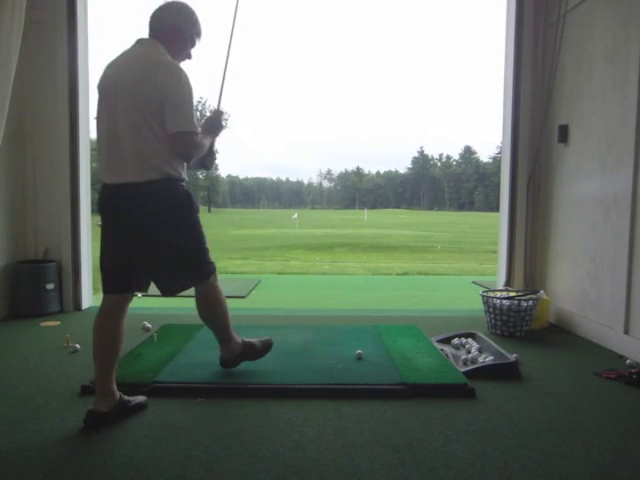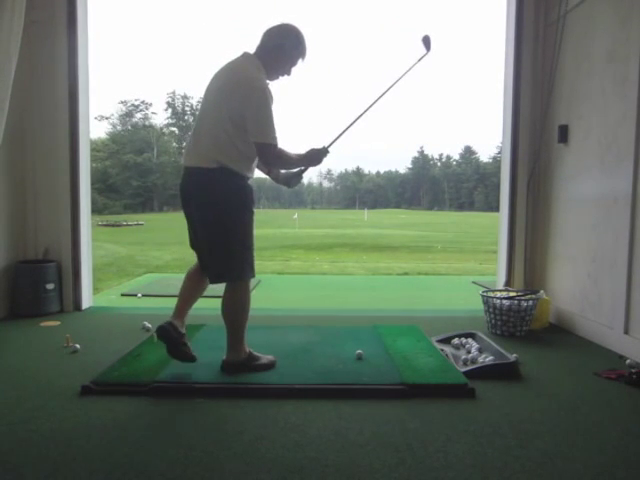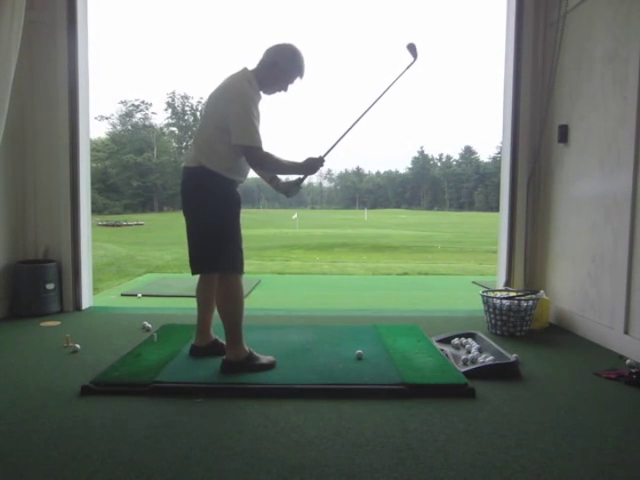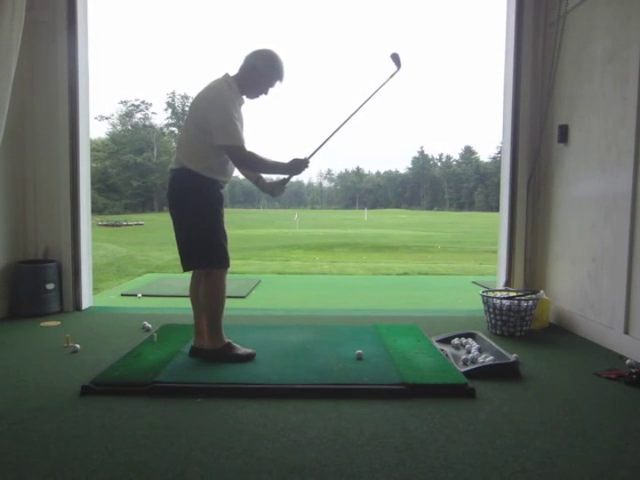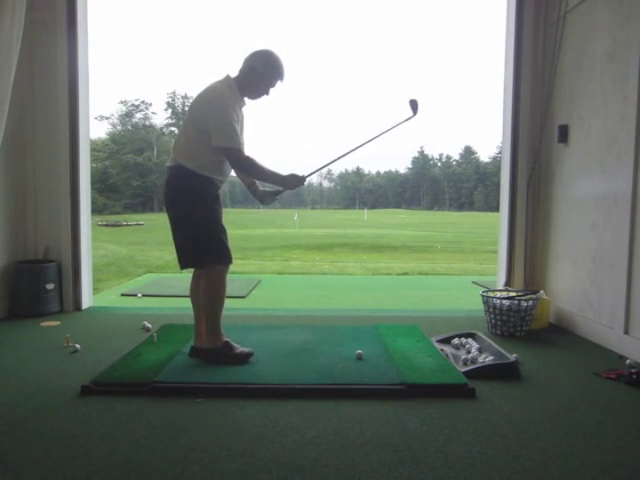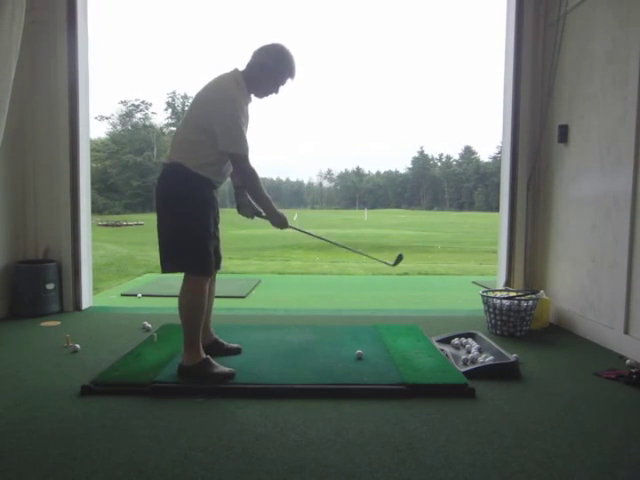
dt=0.7s
person 1, frame 1
left shoulder: (112, 69)
right shoulder: (170, 73)
right elbow: (185, 148)
left wrist: (196, 142)
right wrist: (209, 134)
left hip: (115, 193)
right hip: (159, 194)
left knee: (116, 296)
right knee: (203, 278)
left ankle: (104, 398)
right ankle: (231, 346)
person 1, frame 2
left shoulder: (232, 70)
right shoulder: (255, 86)
right elbow: (268, 153)
left wrist: (278, 175)
right wrist: (305, 159)
left hip: (196, 178)
right hip: (222, 184)
left knee: (207, 262)
right knee: (236, 274)
left ankle: (175, 324)
right ankle: (236, 353)
person 1, frame 3
left shoulder: (241, 87)
right shoulder: (242, 93)
left elbow: (249, 155)
right elbow: (255, 157)
left wrist: (279, 183)
right wrist: (301, 168)
left hip: (205, 184)
right hip: (211, 186)
left knee: (213, 267)
right knee: (229, 270)
left ankle: (204, 339)
right ankle: (236, 352)
person 1, frame 4
left shoulder: (227, 95)
right shoulder: (221, 97)
left elbow: (236, 155)
right elbow: (239, 156)
left wrist: (264, 184)
right wrist: (286, 168)
left hip: (198, 187)
right hip: (194, 187)
left knee: (205, 266)
right knee: (215, 266)
left ankle: (202, 340)
right ankle: (215, 343)
person 1, frame 5
left shoulder: (231, 99)
right shoulder: (220, 99)
left elbow: (234, 157)
right elbow: (237, 159)
left wrist: (255, 189)
right wrist: (281, 181)
left hip: (198, 187)
right hip: (190, 187)
left knee: (206, 265)
right knee: (216, 263)
left ankle: (203, 339)
right ankle: (213, 341)
person 1, frame 6
left shoulder: (233, 90)
right shoulder: (229, 97)
left elbow: (233, 160)
right elbow: (242, 164)
left wrist: (241, 196)
right wrist: (270, 210)
left hip: (196, 186)
right hip: (185, 186)
left knee: (209, 267)
right knee: (198, 271)
left ankle: (205, 338)
right ankle: (192, 358)
